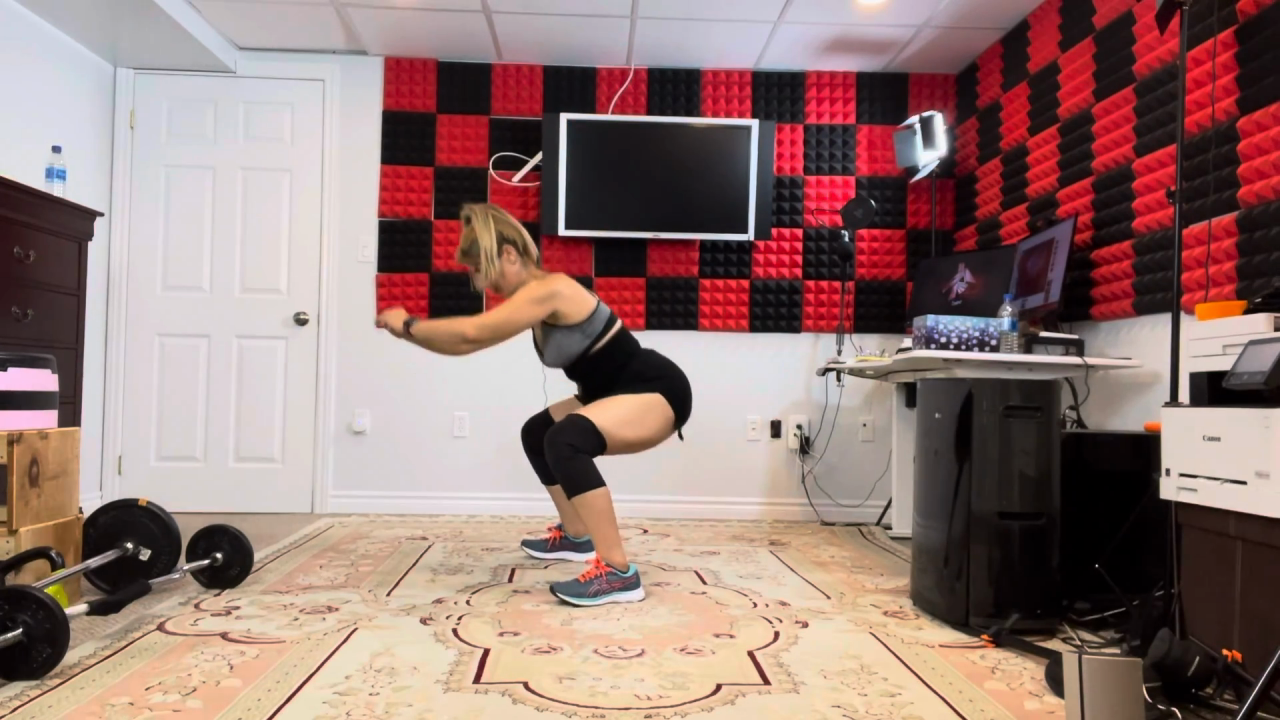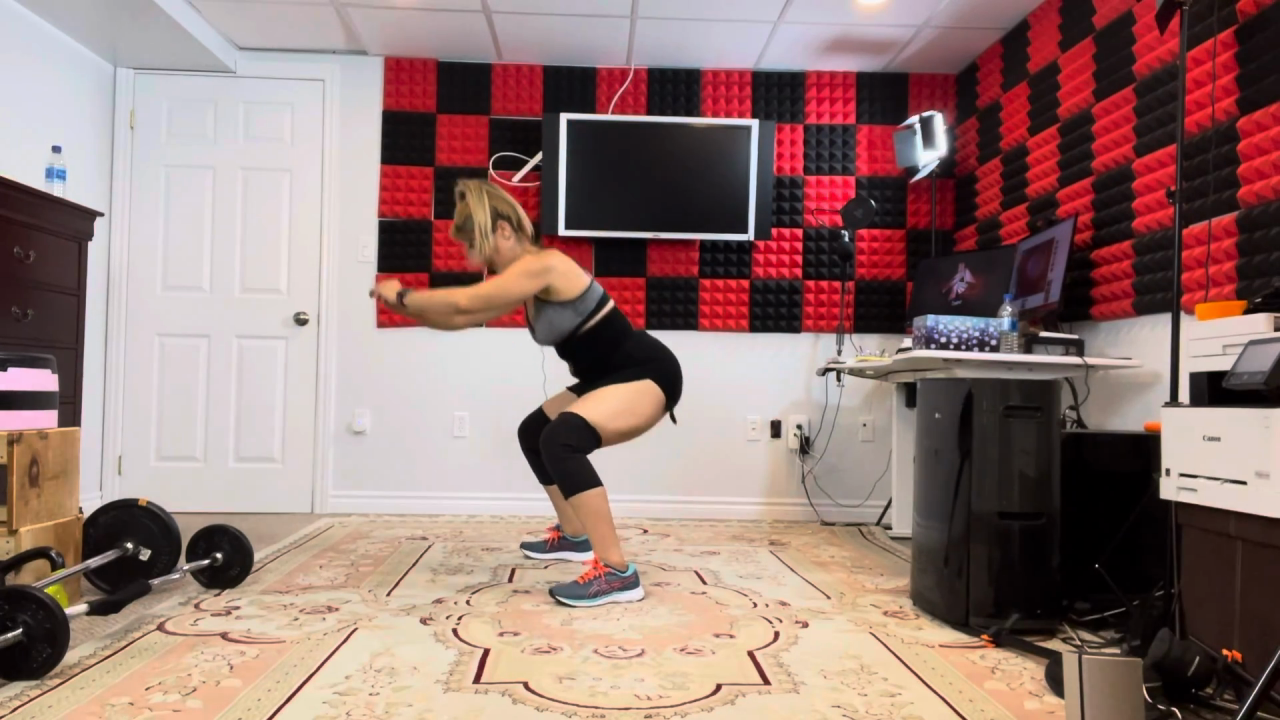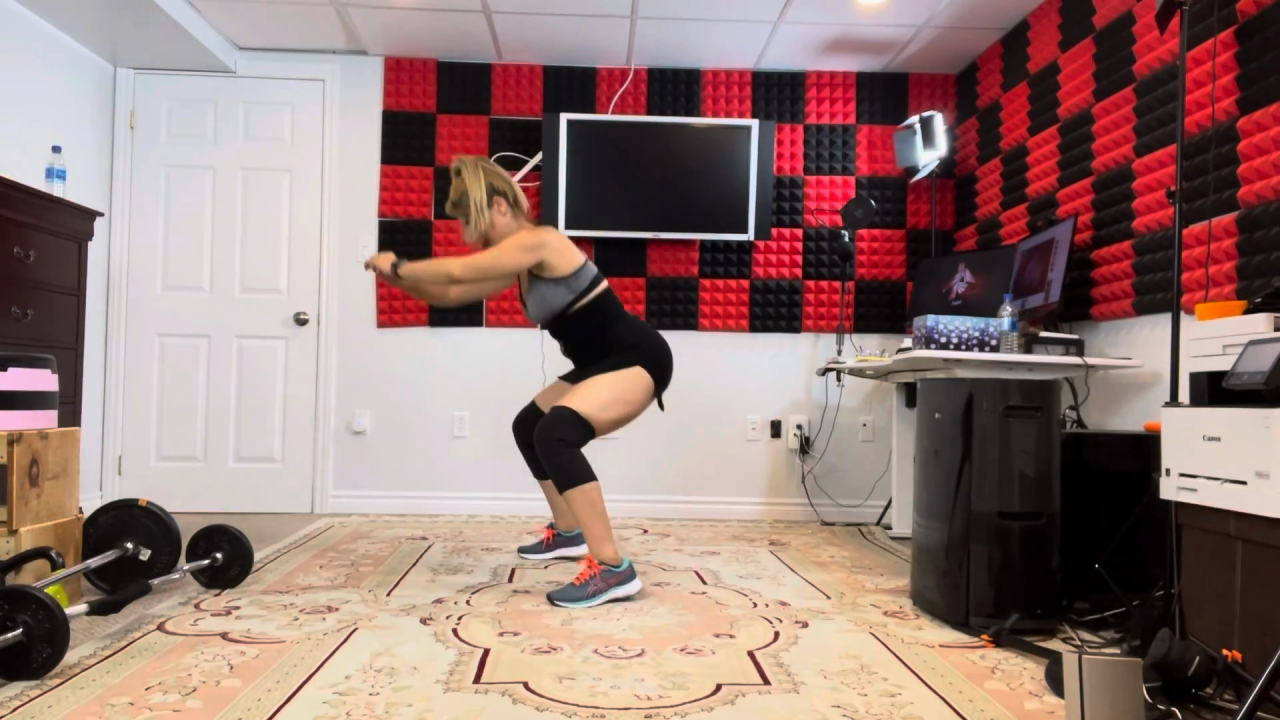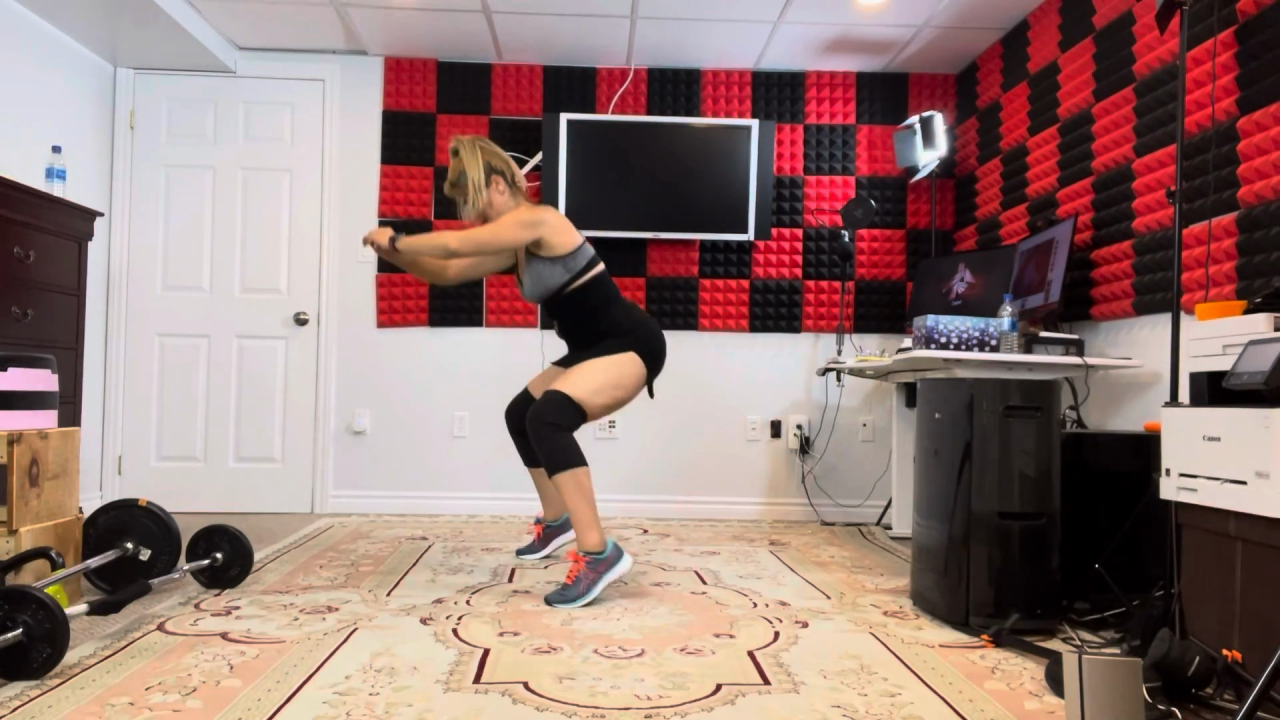
dt=0.1s
person 1, frame 1
left shoulder: (550, 290)
right shoulder: (533, 300)
left elbow: (473, 332)
right elbow: (470, 341)
left wrist: (409, 326)
right wrist: (411, 328)
left hip: (660, 392)
right hip: (626, 392)
left knee: (565, 441)
right knee: (537, 433)
left ankle: (618, 572)
right ankle: (576, 536)
person 1, frame 2
left shoulder: (546, 265)
right shoulder: (527, 283)
left elbow: (467, 299)
right elbow: (459, 317)
left wrist: (404, 296)
right wrist: (404, 301)
left hip: (648, 373)
right hip: (614, 376)
left knee: (561, 439)
right knee: (534, 432)
left ankle: (617, 572)
right ankle: (574, 536)
person 1, frame 3
left shoulder: (539, 241)
right shoulder: (521, 262)
left elbow: (459, 271)
right elbow: (453, 293)
left wrist: (398, 266)
right wrist: (398, 275)
left hip: (639, 359)
right hip: (606, 363)
left knee: (555, 434)
right knee: (528, 426)
left ankle: (612, 566)
right ankle: (568, 532)
person 1, frame 4
left shoulder: (539, 219)
right shoulder: (518, 241)
left elbow: (457, 245)
right elbow: (450, 271)
left wrist: (395, 240)
right wrist: (394, 251)
left hip: (630, 342)
right hip: (596, 345)
left knee: (547, 418)
right knee: (521, 414)
left ankle: (599, 551)
right ankle: (554, 522)
